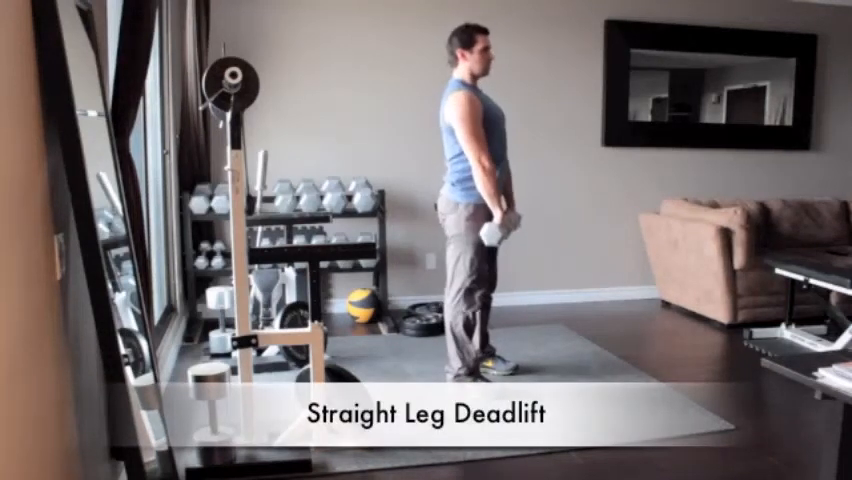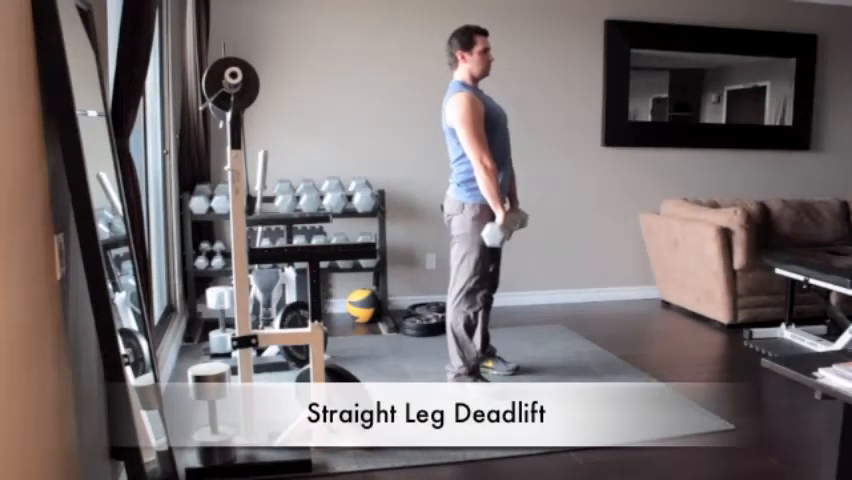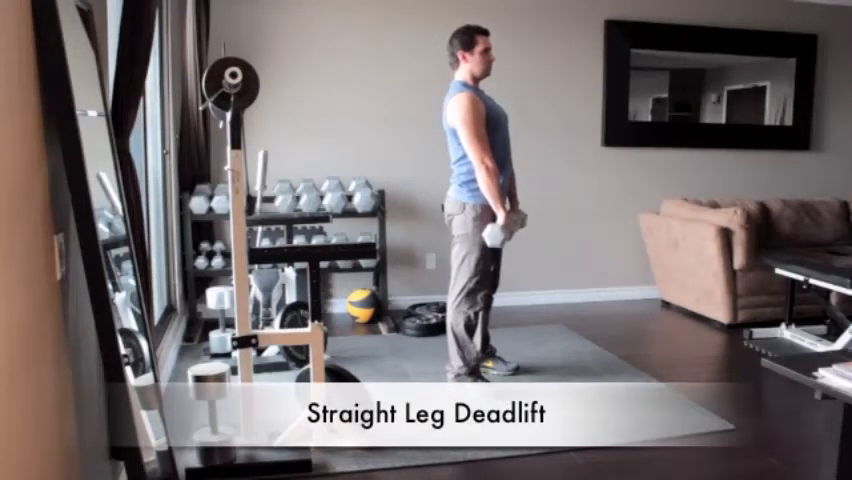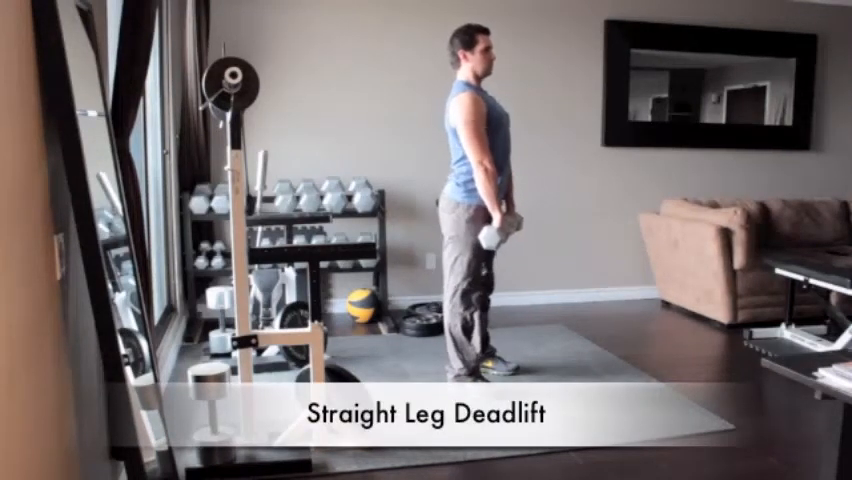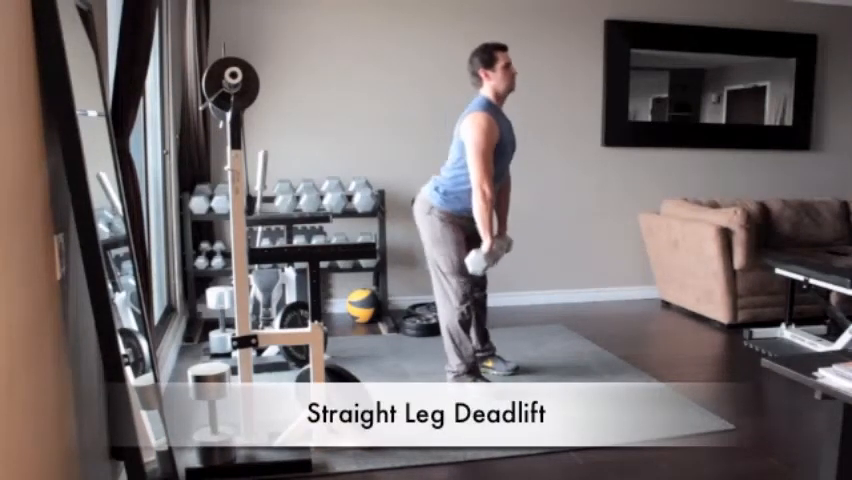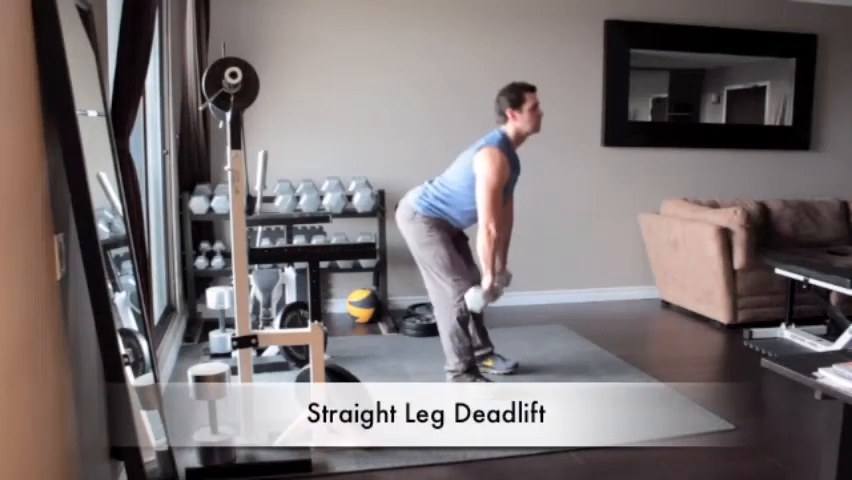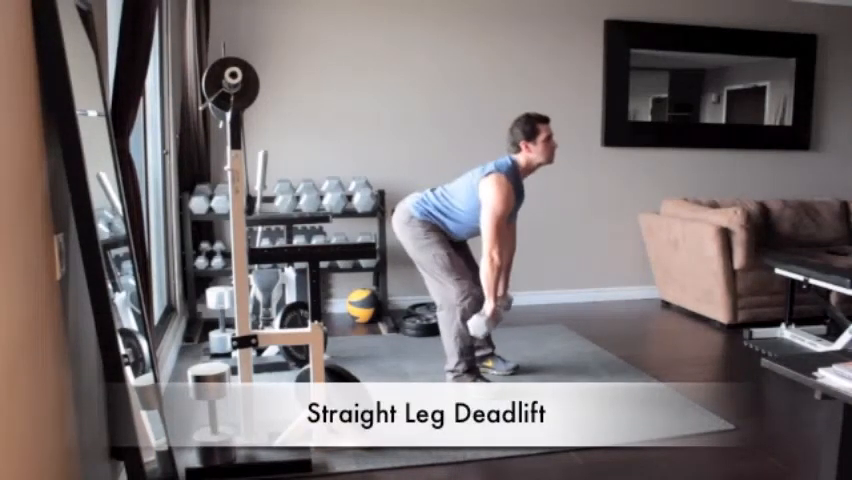
dt=0.4s
person 1, frame 1
left shoulder: (475, 95)
right shoulder: (461, 98)
left elbow: (498, 158)
right elbow: (479, 162)
left wrist: (509, 204)
right wrist: (498, 210)
left hip: (480, 205)
right hip: (465, 206)
left knee: (483, 287)
right knee: (464, 291)
left ankle: (481, 353)
right ankle: (462, 373)
person 1, frame 2
left shoulder: (477, 96)
right shoulder: (462, 99)
left elbow: (502, 158)
right elbow: (482, 163)
left wrist: (513, 204)
right wrist: (500, 211)
left hip: (486, 204)
right hip: (472, 206)
left knee: (484, 287)
right knee: (467, 290)
left ankle: (482, 353)
right ankle: (462, 372)
person 1, frame 3
left shoulder: (478, 96)
right shoulder: (463, 99)
left elbow: (502, 159)
right elbow: (483, 164)
left wrist: (513, 204)
right wrist: (501, 211)
left hip: (486, 205)
right hip: (473, 207)
left knee: (484, 287)
right knee: (467, 290)
left ankle: (481, 353)
right ankle: (462, 372)
person 1, frame 4
left shoulder: (480, 96)
right shoulder: (466, 99)
left elbow: (501, 161)
right elbow: (482, 165)
left wrist: (509, 207)
right wrist: (497, 214)
left hip: (480, 206)
right hip: (466, 208)
left knee: (481, 287)
right knee: (463, 291)
left ankle: (482, 354)
right ankle: (462, 373)
person 1, frame 5
left shoulder: (499, 117)
right shoulder: (481, 119)
left elbow: (502, 179)
right elbow: (481, 188)
left wrist: (502, 230)
right wrist: (487, 238)
left hip: (460, 213)
right hip: (438, 212)
left knee: (475, 285)
right knee: (457, 292)
left ankle: (482, 354)
right ankle: (462, 373)
person 1, frame 6
left shoulder: (508, 152)
right shoulder: (494, 156)
left elbow: (505, 214)
right elbow: (488, 225)
left wrist: (501, 265)
right wrist: (490, 275)
left hip: (443, 220)
right hip: (420, 217)
left knee: (473, 287)
right knee: (455, 292)
left ankle: (481, 354)
right ankle: (460, 373)
person 1, frame 7
left shoulder: (514, 178)
right shoulder: (500, 184)
left elbow: (508, 237)
right elbow: (491, 253)
left wrist: (502, 289)
right wrist: (491, 301)
left hip: (439, 225)
right hip: (416, 222)
left knee: (475, 286)
right knee: (459, 293)
left ankle: (482, 355)
right ankle: (460, 374)
